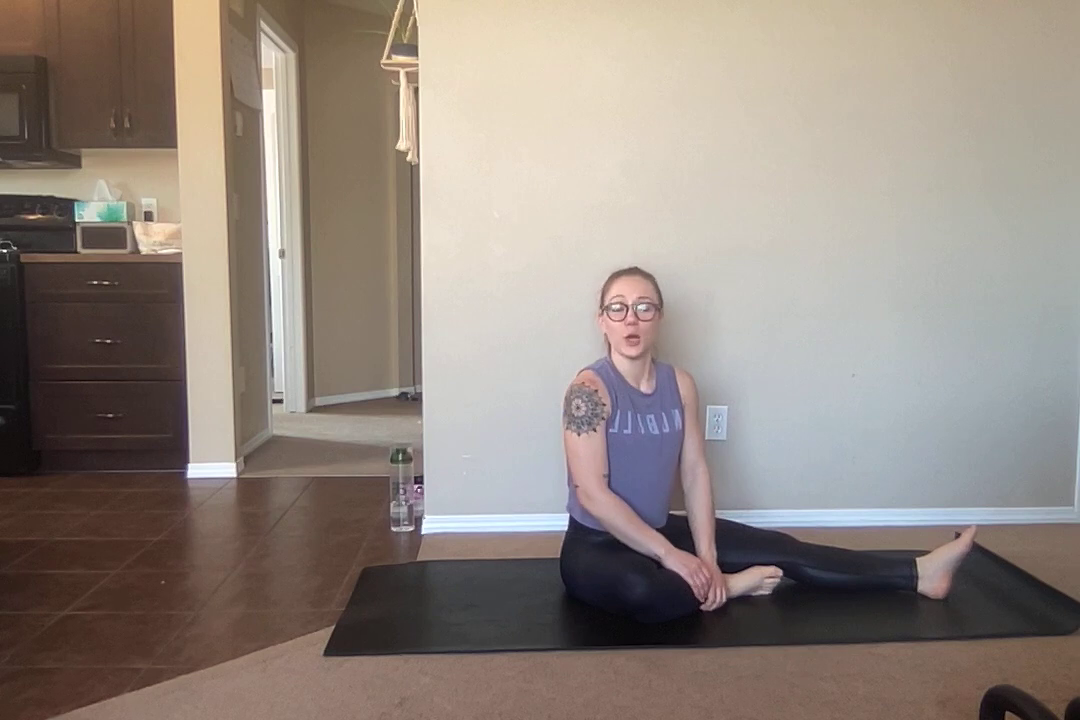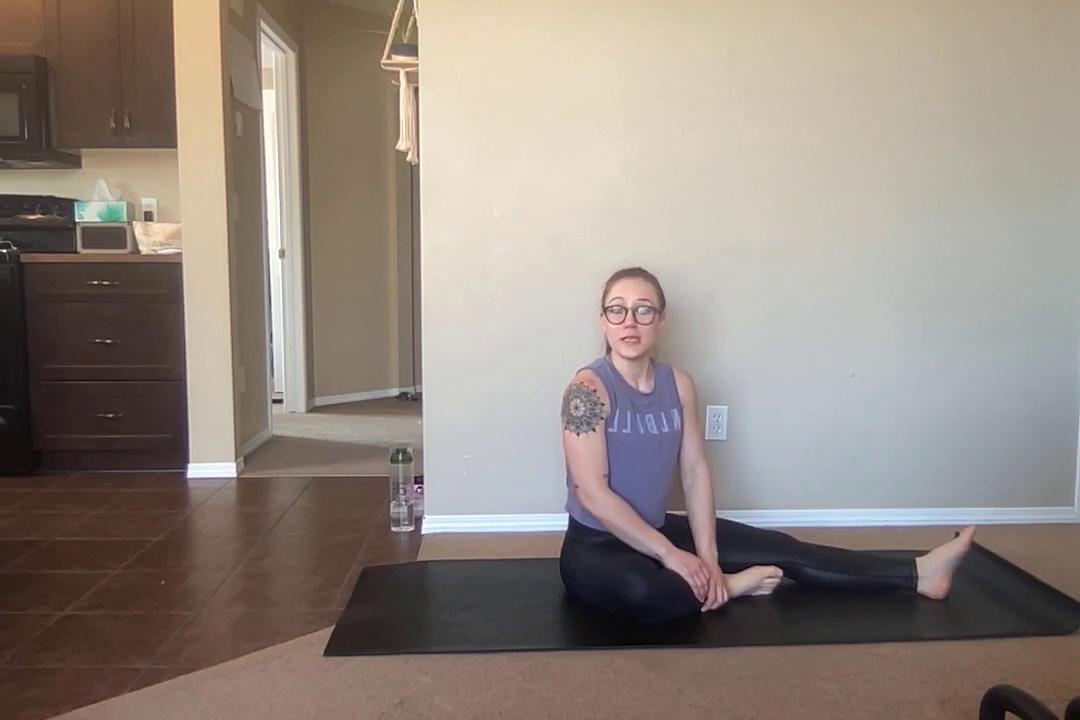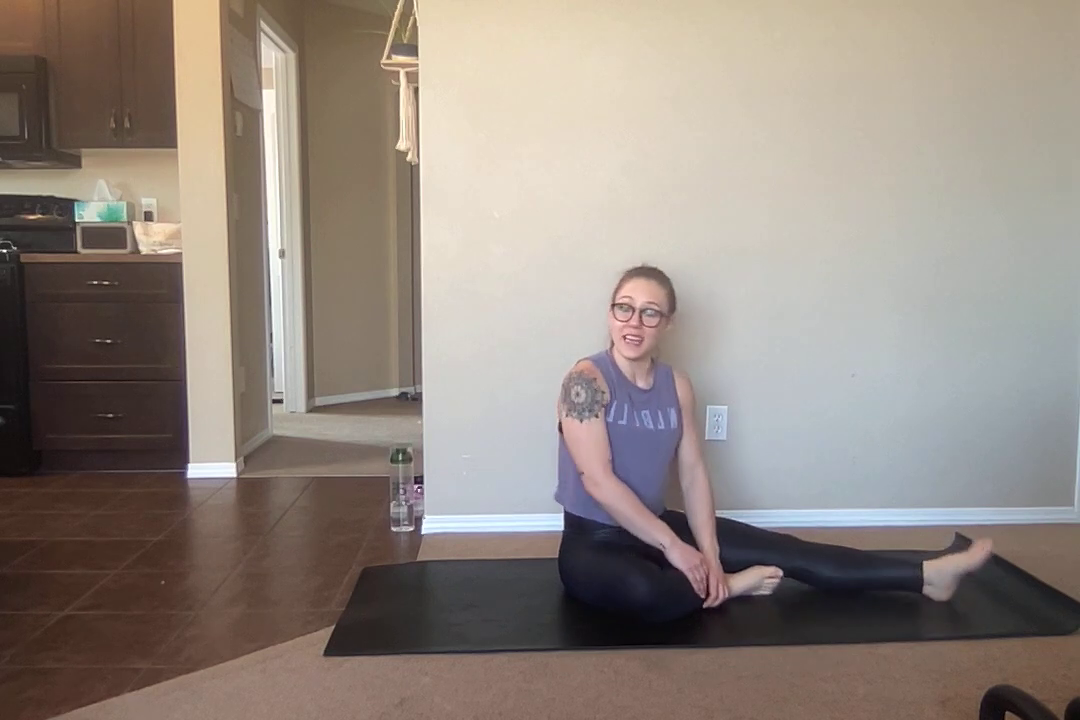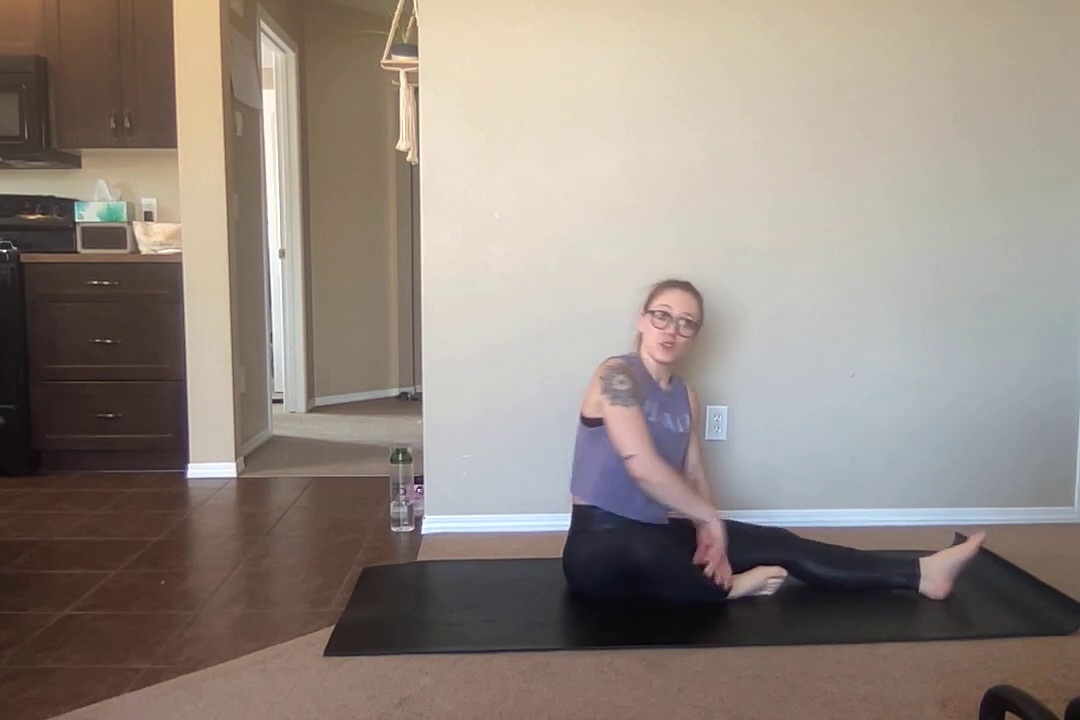
dt=0.4s
person 1, frame 1
left shoulder: (679, 384)
right shoulder: (590, 389)
left elbow: (695, 473)
right elbow: (592, 494)
left wrist: (706, 556)
right wrist: (669, 555)
left hip: (656, 531)
right hip: (596, 547)
left knee: (776, 547)
right knee: (642, 590)
left ankle: (918, 574)
right ankle: (726, 586)
person 1, frame 2
left shoulder: (678, 384)
right shoulder: (588, 389)
left elbow: (695, 473)
right elbow: (593, 494)
left wrist: (707, 557)
right wrist: (670, 555)
left hip: (655, 530)
right hip: (596, 548)
left knee: (777, 548)
right knee: (641, 589)
left ankle: (918, 574)
right ankle: (726, 587)
person 1, frame 3
left shoulder: (676, 386)
right shoulder: (587, 379)
left elbow: (693, 474)
right elbow: (599, 482)
left wrist: (709, 553)
right wrist: (674, 547)
left hip: (652, 527)
right hip: (592, 545)
left knee: (778, 548)
right knee: (644, 592)
left ankle: (924, 576)
right ankle: (724, 586)
person 1, frame 4
left shoulder: (685, 397)
right shoulder: (618, 375)
left elbow: (694, 476)
right elbow: (642, 466)
left wrist: (709, 529)
right wrist: (710, 518)
left hip: (657, 531)
right hip: (597, 544)
left knee: (777, 545)
right knee: (640, 552)
left ankle: (921, 574)
right ankle: (728, 584)
